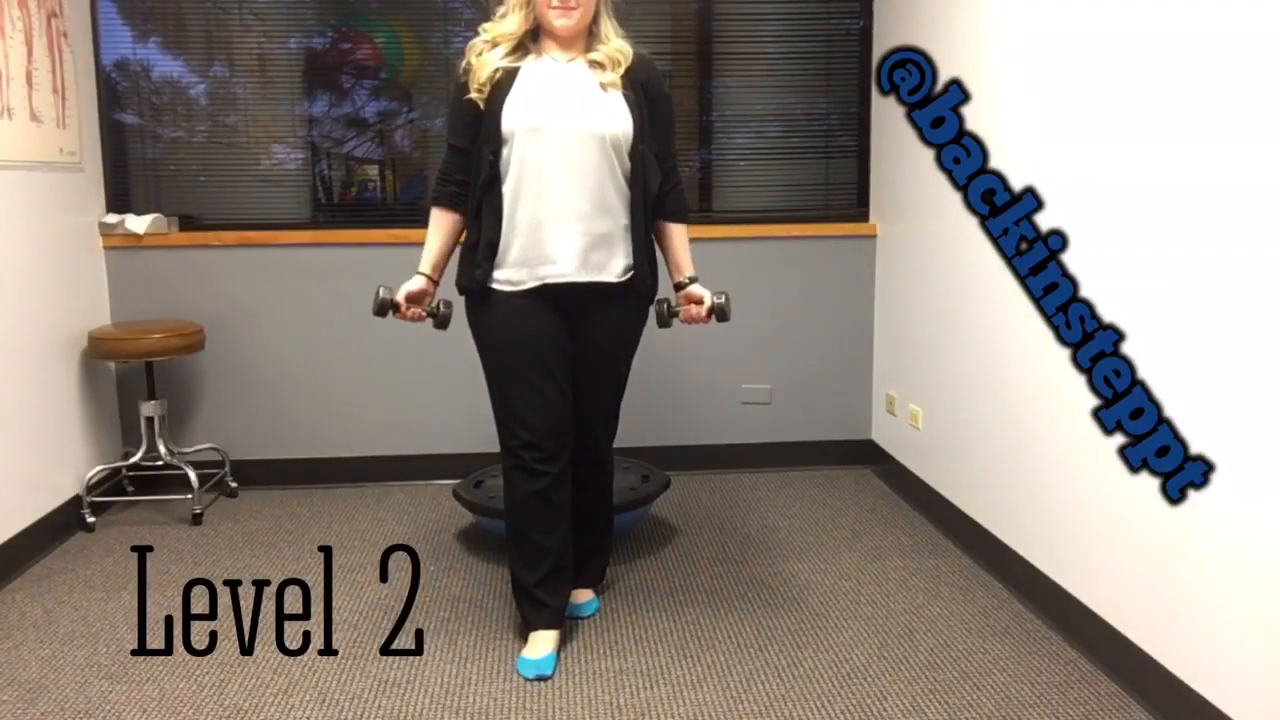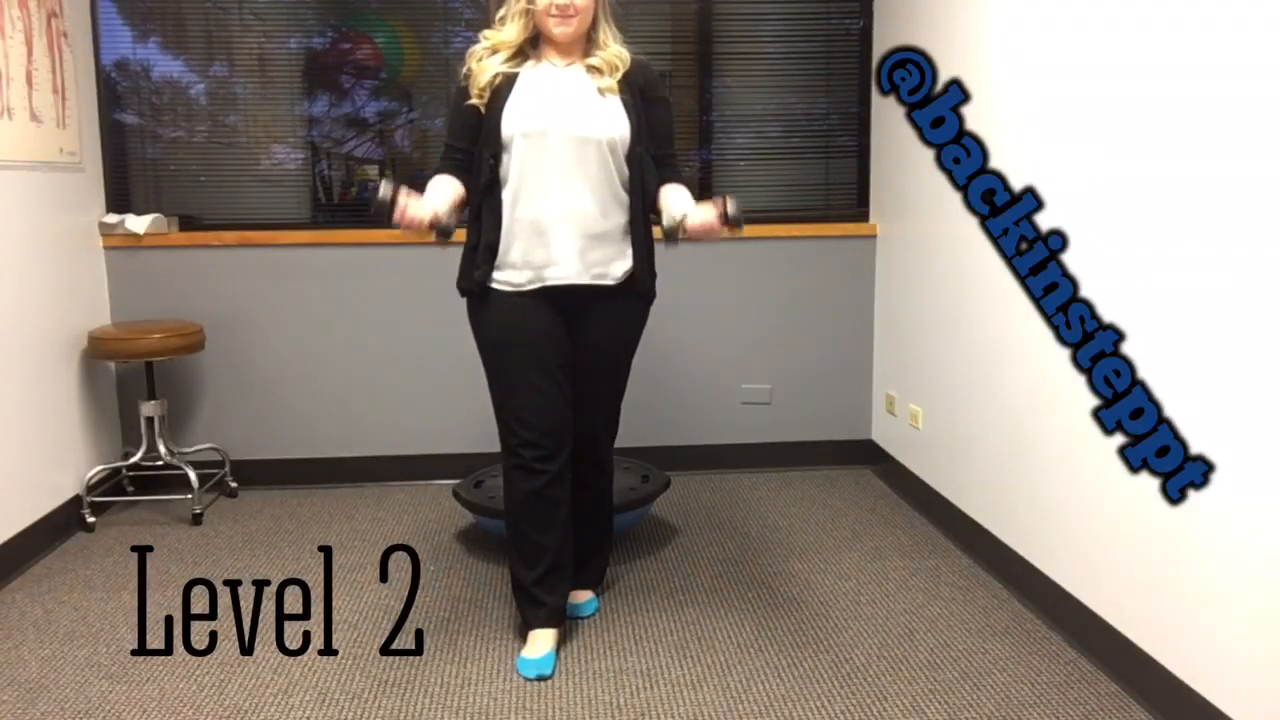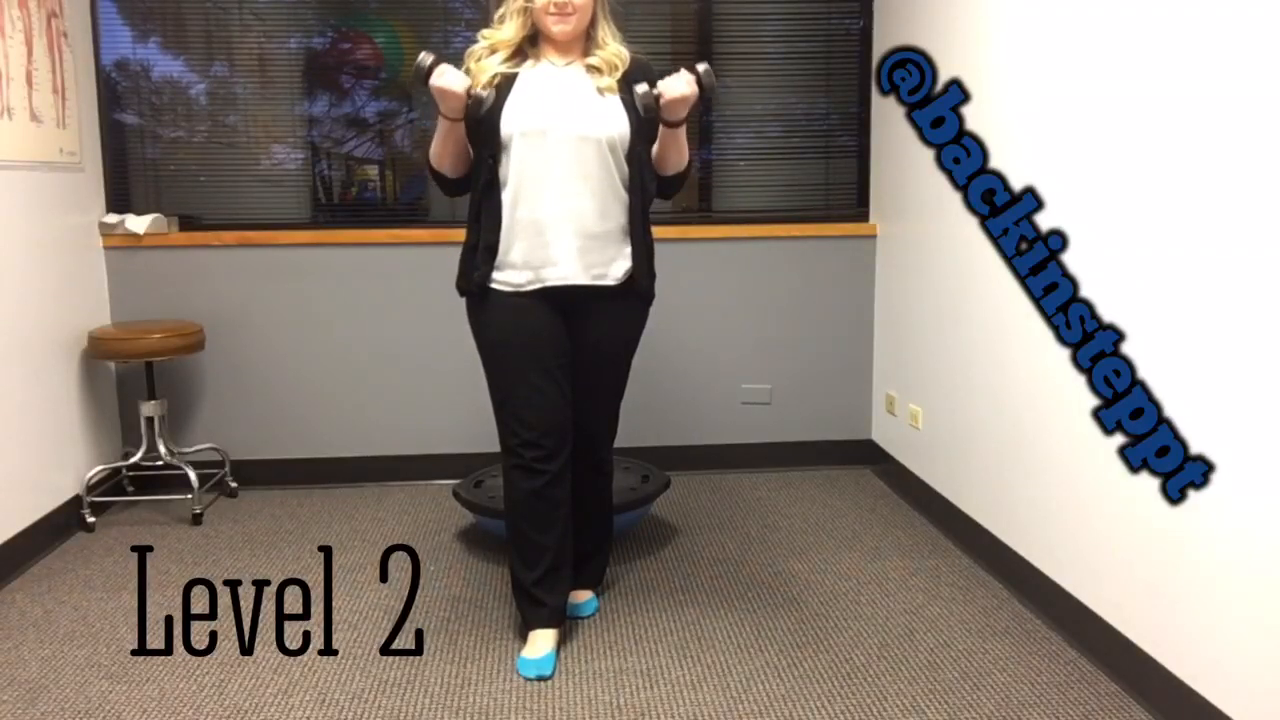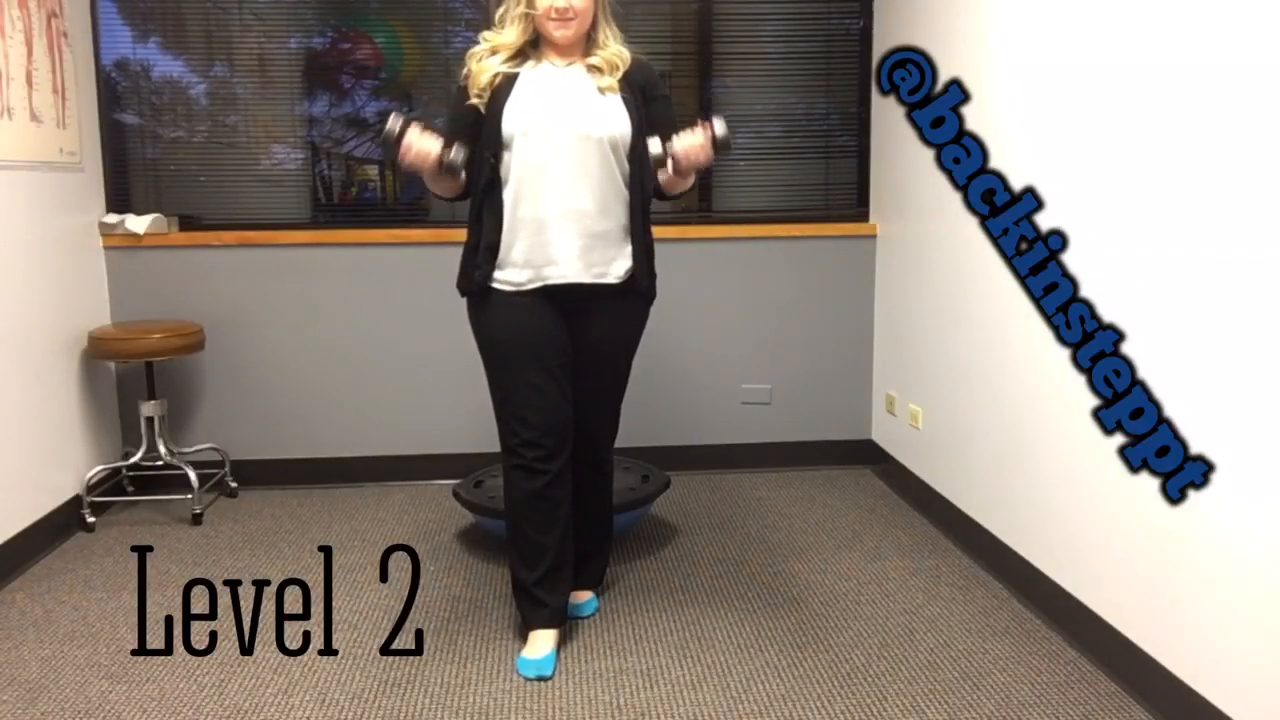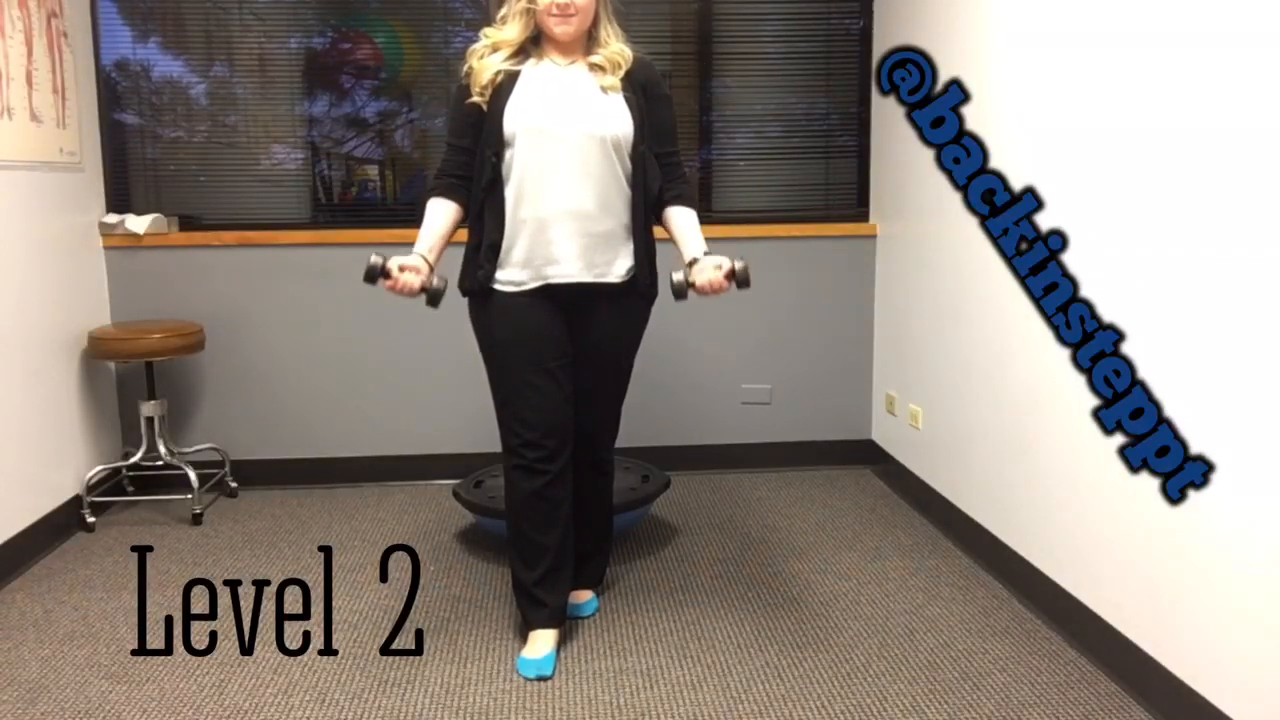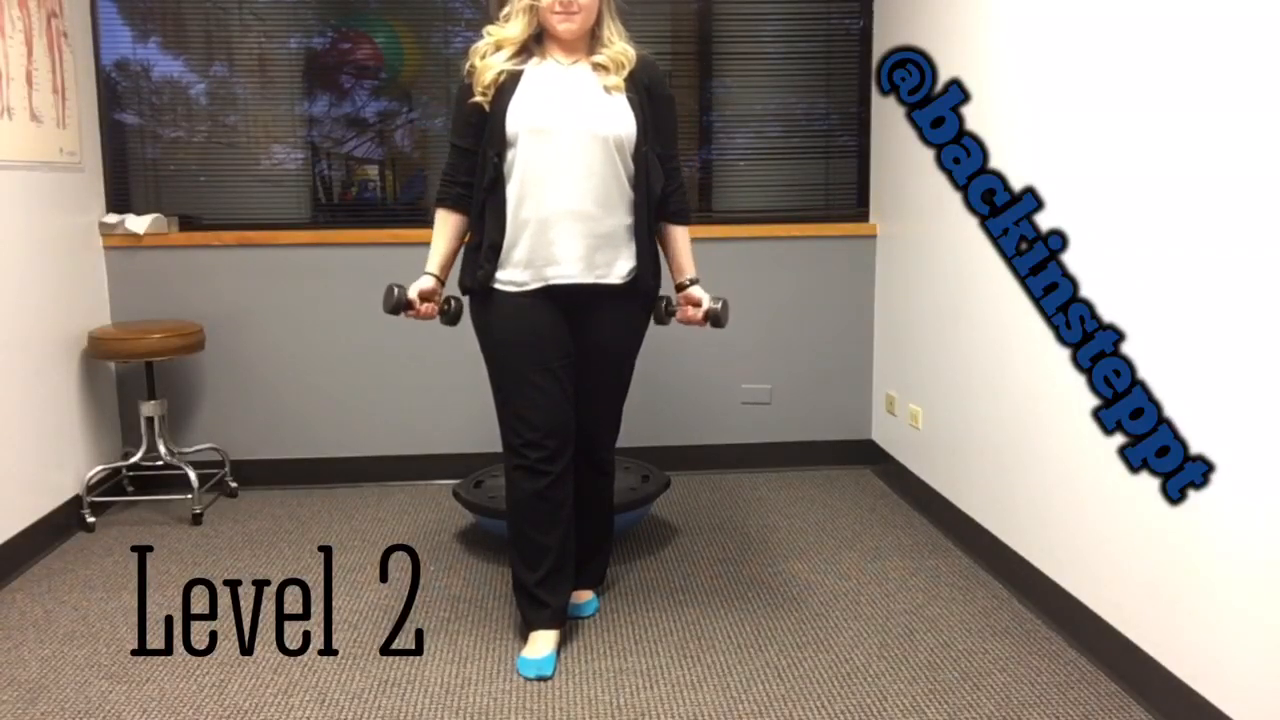
dt=0.4s
person 1, frame 1
left shoulder: (635, 73)
right shoulder: (489, 70)
left elbow: (664, 186)
right elbow: (456, 181)
left wrist: (685, 278)
right wrist: (427, 273)
left hip: (611, 289)
right hip: (514, 290)
left knee: (593, 440)
right knee: (533, 448)
left ankle: (584, 576)
right ankle: (543, 614)
person 1, frame 2
left shoulder: (634, 77)
right shoulder: (489, 73)
left elbow: (661, 175)
right elbow: (459, 168)
left wrist: (688, 211)
right wrist: (431, 204)
left hip: (610, 289)
right hip: (514, 290)
left knee: (593, 439)
right knee: (532, 446)
left ankle: (584, 577)
right ankle: (541, 614)
person 1, frame 3
left shoulder: (630, 74)
right shoulder: (491, 70)
left elbow: (663, 180)
right elbow: (455, 178)
left wrist: (675, 122)
right wrist: (450, 117)
left hip: (610, 289)
right hip: (515, 290)
left knee: (592, 439)
right knee: (532, 446)
left ankle: (583, 576)
right ankle: (541, 614)
person 1, frame 4
left shoulder: (634, 76)
right shoulder: (490, 74)
left elbow: (662, 184)
right elbow: (458, 183)
left wrist: (686, 161)
right wrist: (429, 161)
left hip: (610, 289)
right hip: (515, 290)
left knee: (593, 438)
right knee: (533, 445)
left ankle: (584, 577)
right ankle: (542, 613)
person 1, frame 5
left shoulder: (636, 76)
right shoulder: (489, 73)
left elbow: (667, 179)
right elbow: (456, 178)
left wrist: (697, 254)
right wrist: (423, 253)
left hip: (612, 289)
right hip: (516, 290)
left knee: (594, 439)
right knee: (533, 446)
left ankle: (584, 577)
right ankle: (542, 614)
person 1, frame 6
left shoulder: (639, 75)
right shoulder: (493, 71)
left elbow: (668, 187)
right elbow: (460, 182)
left wrist: (687, 279)
right wrist: (434, 273)
left hip: (614, 290)
right hip: (517, 290)
left knee: (595, 440)
right knee: (535, 447)
left ankle: (585, 578)
right ankle: (543, 614)
